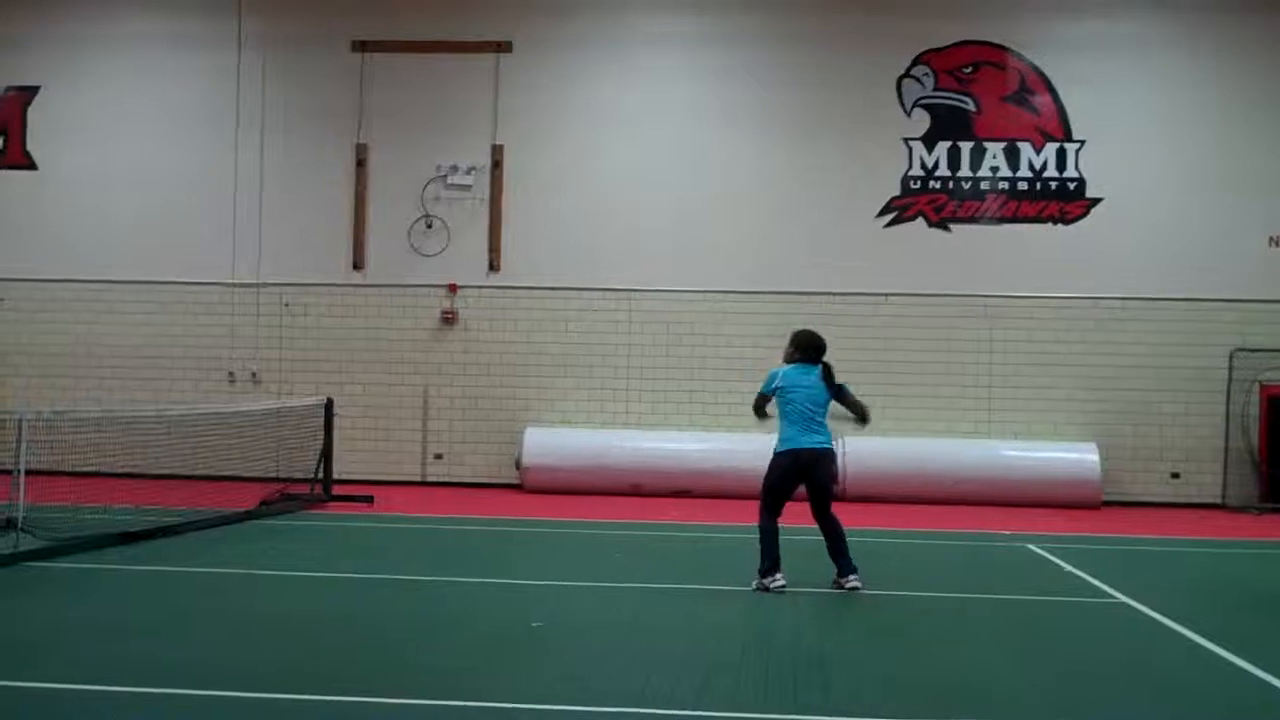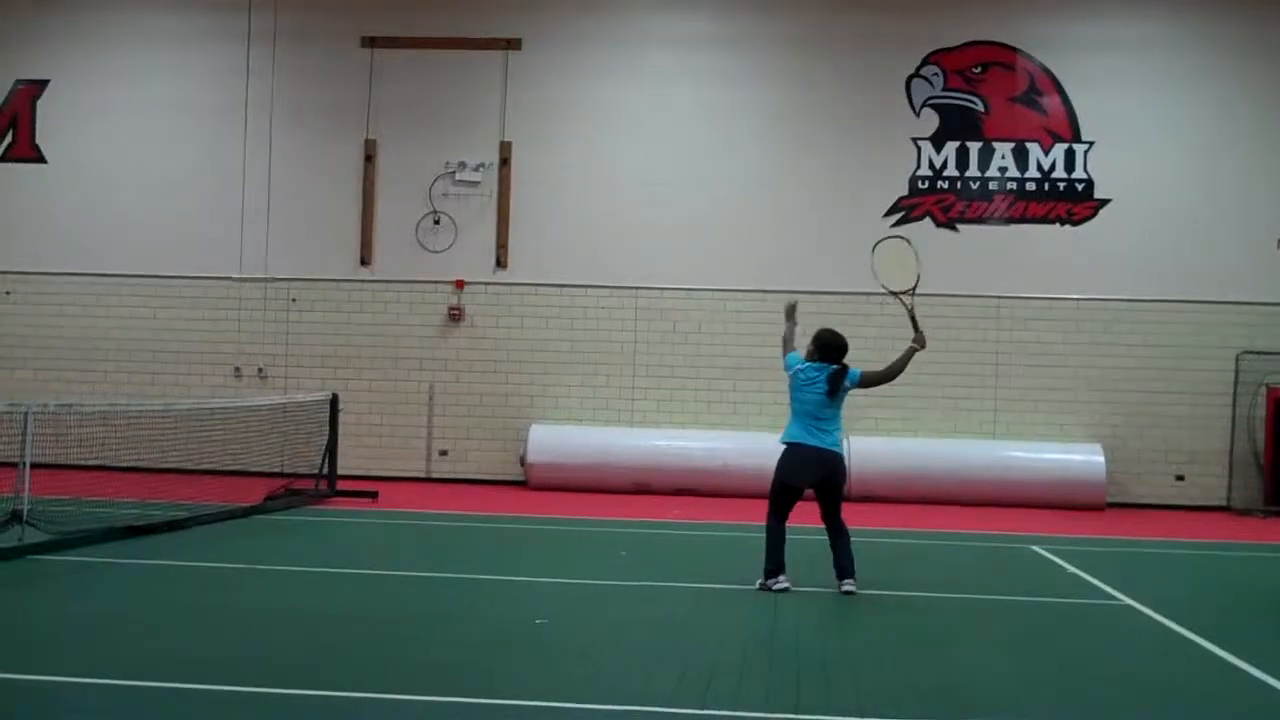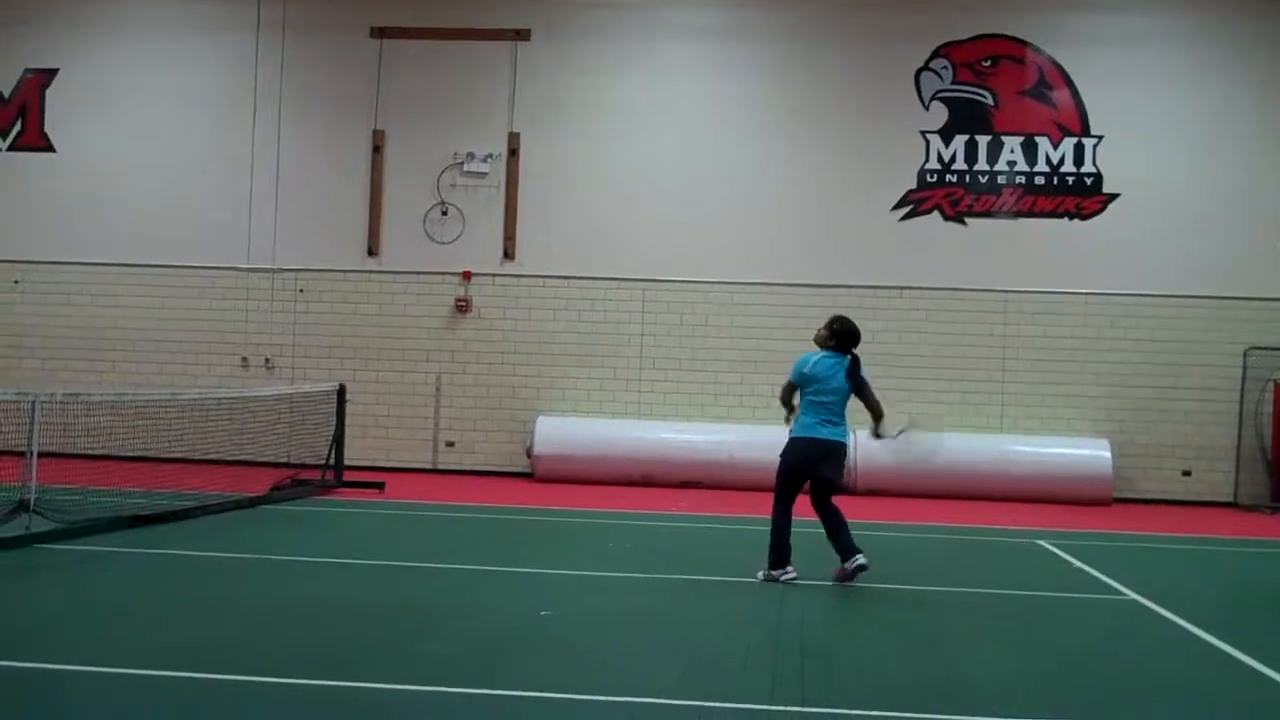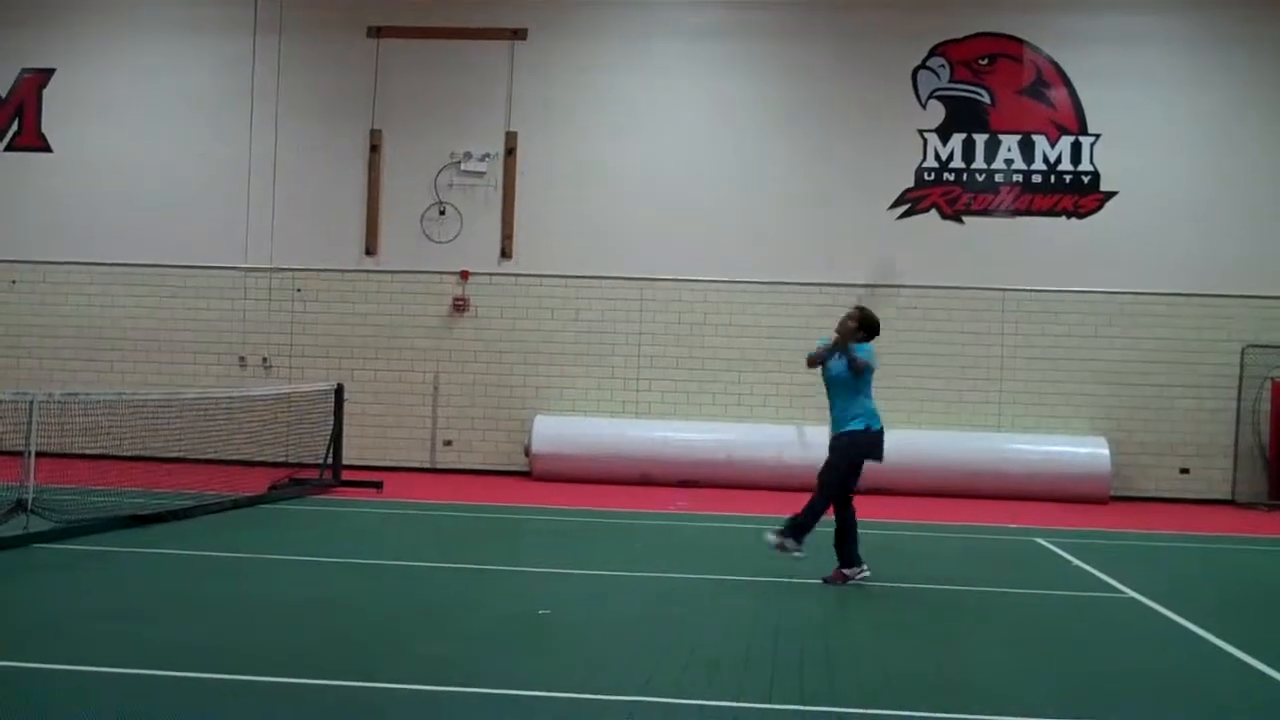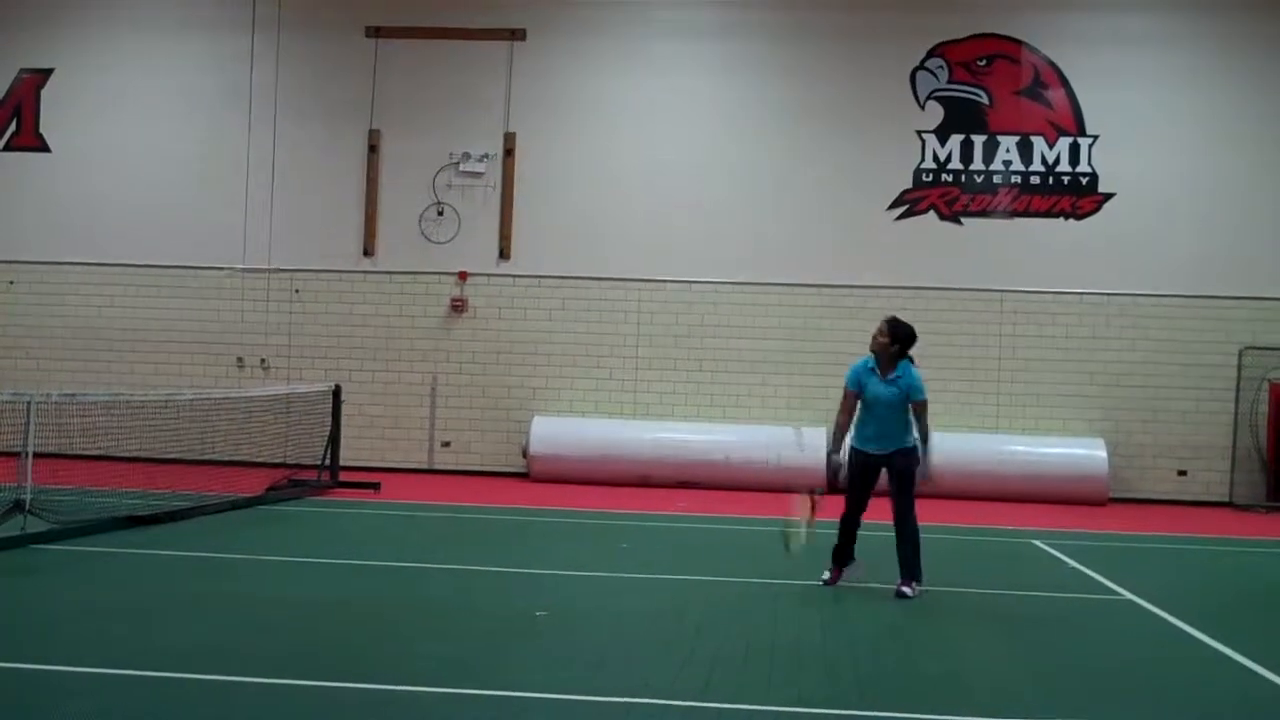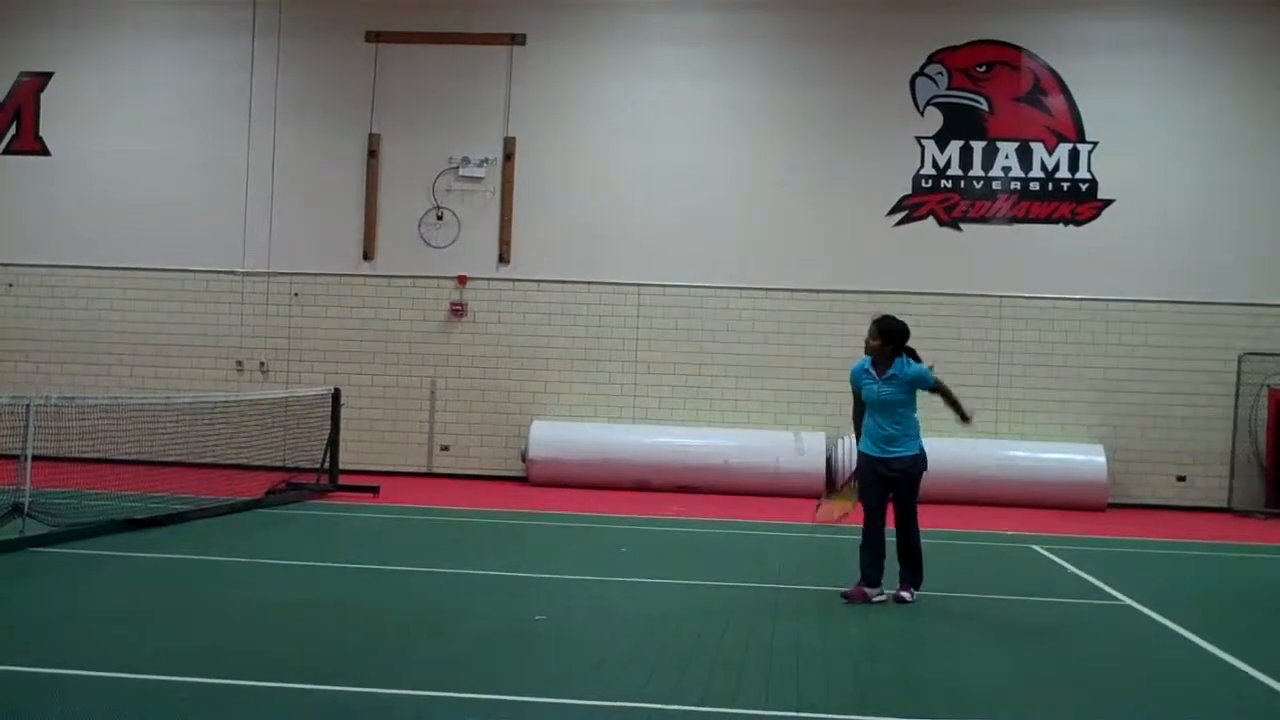
dt=0.4s
person 1, frame 1
left shoulder: (780, 375)
right shoulder: (825, 377)
left elbow: (758, 406)
right elbow: (860, 410)
left wrist: (762, 415)
right wrist: (862, 418)
left hip: (790, 454)
right hip: (822, 455)
left knee: (768, 513)
right knee: (824, 514)
left ankle: (771, 574)
right ankle: (848, 573)
person 1, frame 2
left shoulder: (797, 369)
right shoulder: (842, 377)
left elbow: (787, 342)
right elbow: (886, 375)
left wrist: (789, 319)
right wrist: (914, 348)
left hip: (797, 453)
right hip: (831, 458)
left knee: (777, 515)
right knee: (833, 519)
left ankle: (775, 576)
right ankle: (846, 577)
person 1, frame 3
left shoulder: (809, 361)
right shoulder: (853, 369)
left elbow: (785, 397)
right elbow: (875, 408)
left wrist: (791, 411)
right wrist: (877, 427)
left hip: (805, 442)
right hip: (836, 445)
left knee: (783, 504)
right knee: (823, 502)
left ankle: (779, 566)
right ankle: (851, 556)
person 1, frame 4
left shoulder: (863, 350)
right shoulder: (827, 347)
left elbow: (862, 366)
right elbow: (812, 360)
left wrist: (846, 353)
right wrist: (829, 349)
left hip: (863, 431)
right hip: (842, 431)
left knee: (828, 483)
right knee: (840, 495)
left ankle: (791, 535)
right ankle: (851, 564)
person 1, frame 5
left shoulder: (909, 376)
right shoulder: (860, 369)
left elbow: (921, 419)
right elbow: (845, 412)
left wrist: (925, 458)
right wrist: (833, 452)
left hip: (901, 451)
right hip: (864, 450)
left knee: (904, 513)
right knee: (853, 508)
left ankle: (910, 578)
right ankle: (841, 562)
person 1, frame 6
left shoulder: (911, 371)
right shoulder: (859, 371)
left elbow: (942, 390)
left wrist: (961, 413)
right wrist: (859, 445)
left hip: (906, 456)
right hip: (871, 456)
left knee: (906, 519)
right knee: (872, 518)
left ankle: (910, 582)
right ankle: (870, 584)
